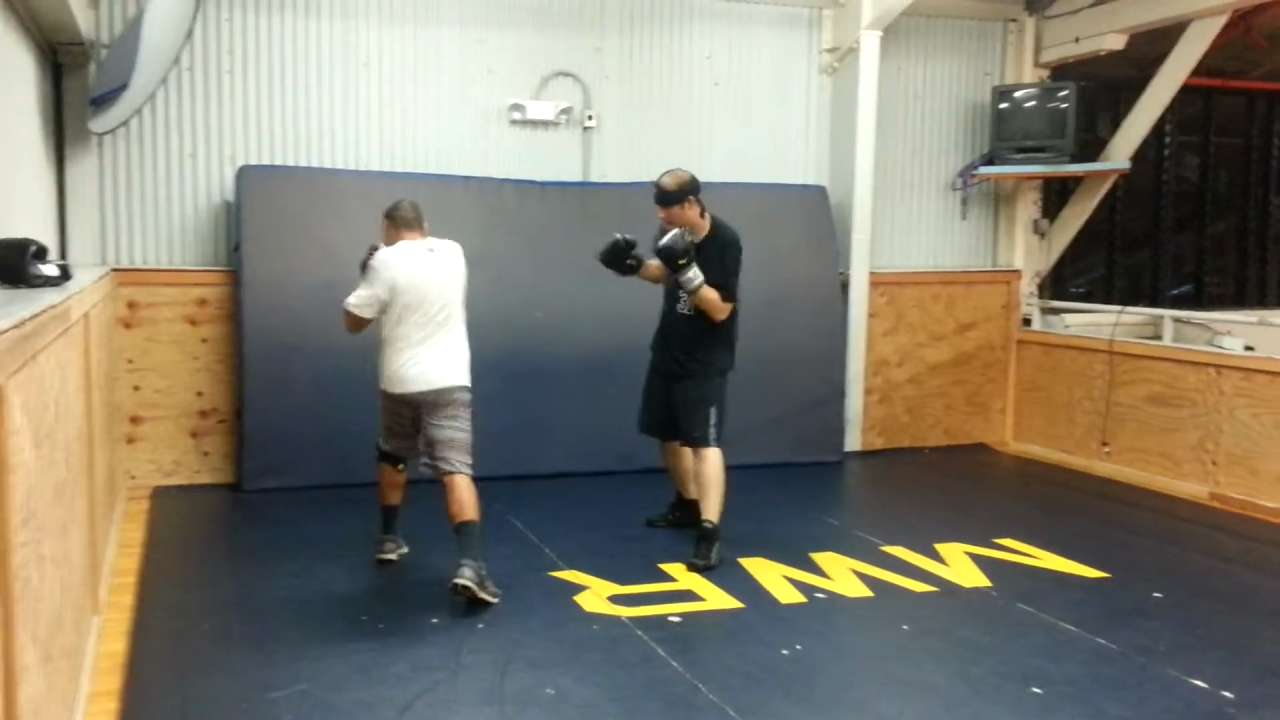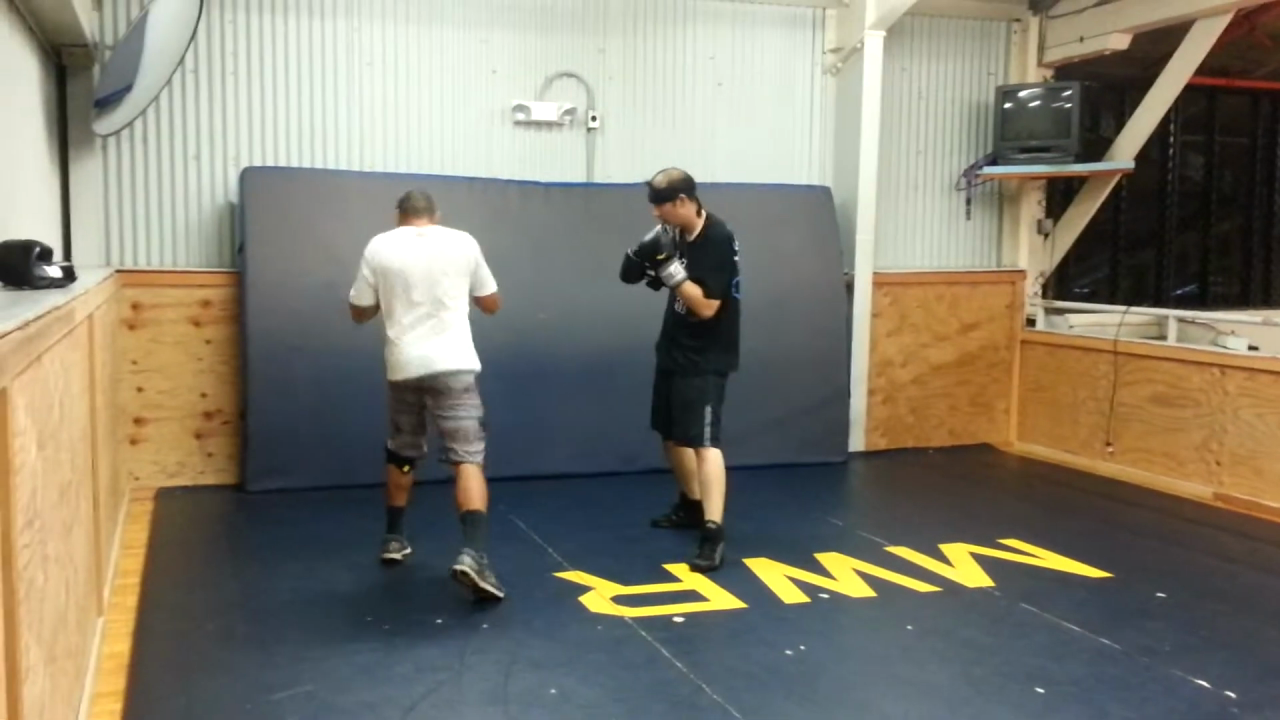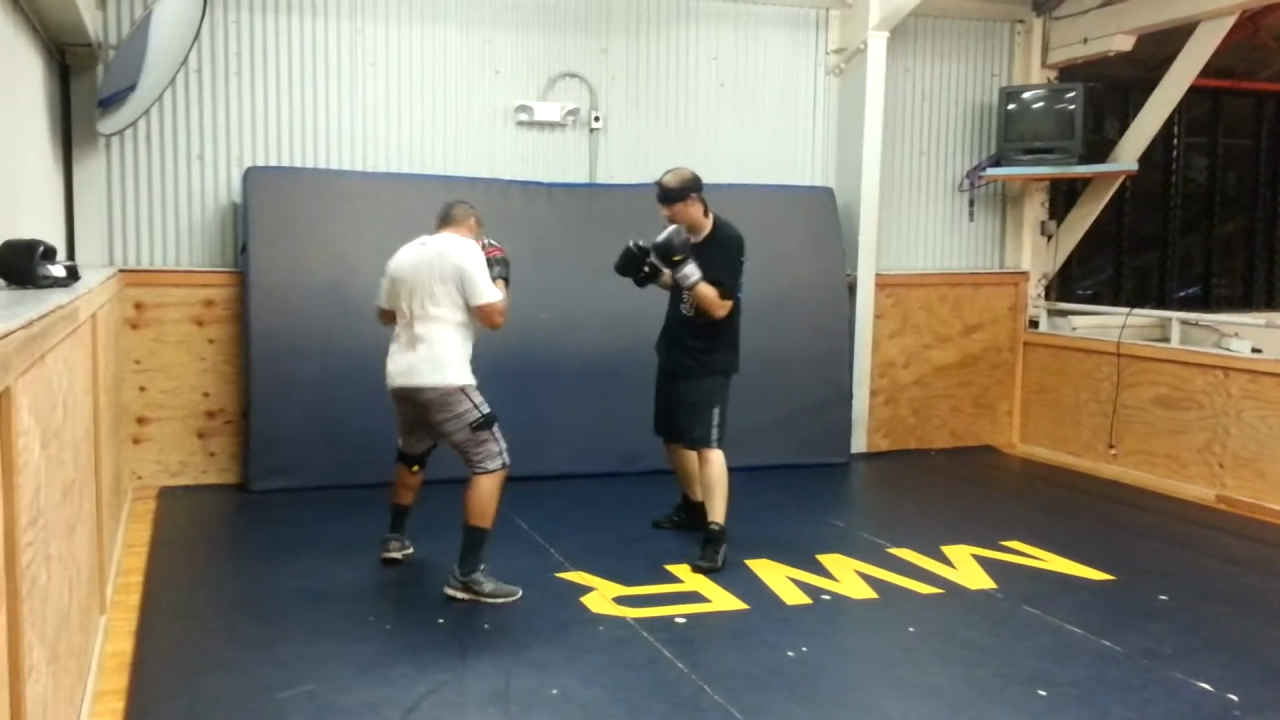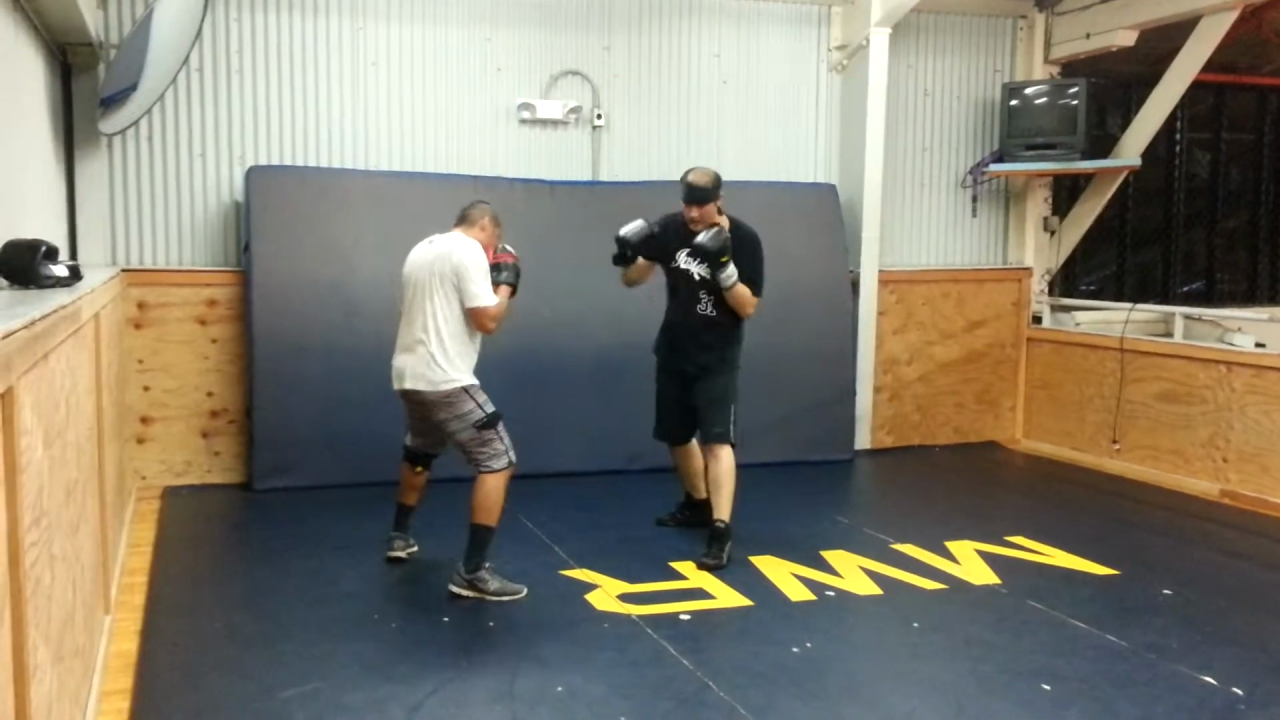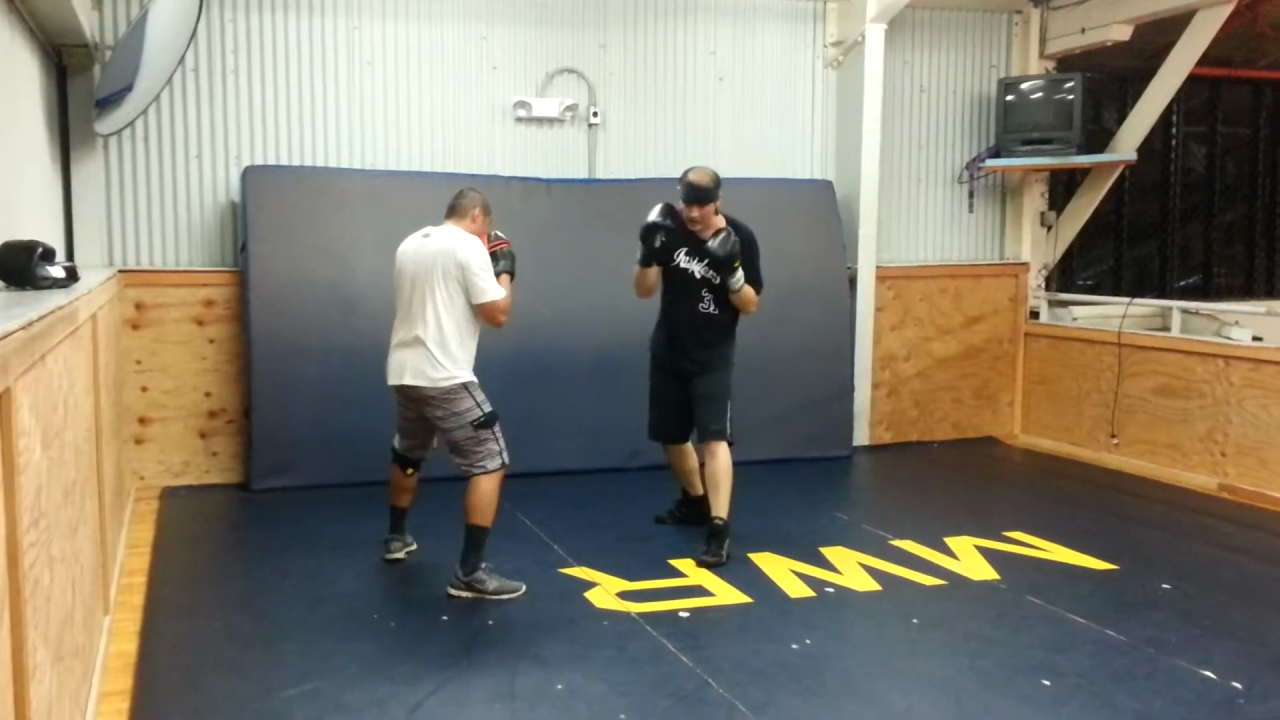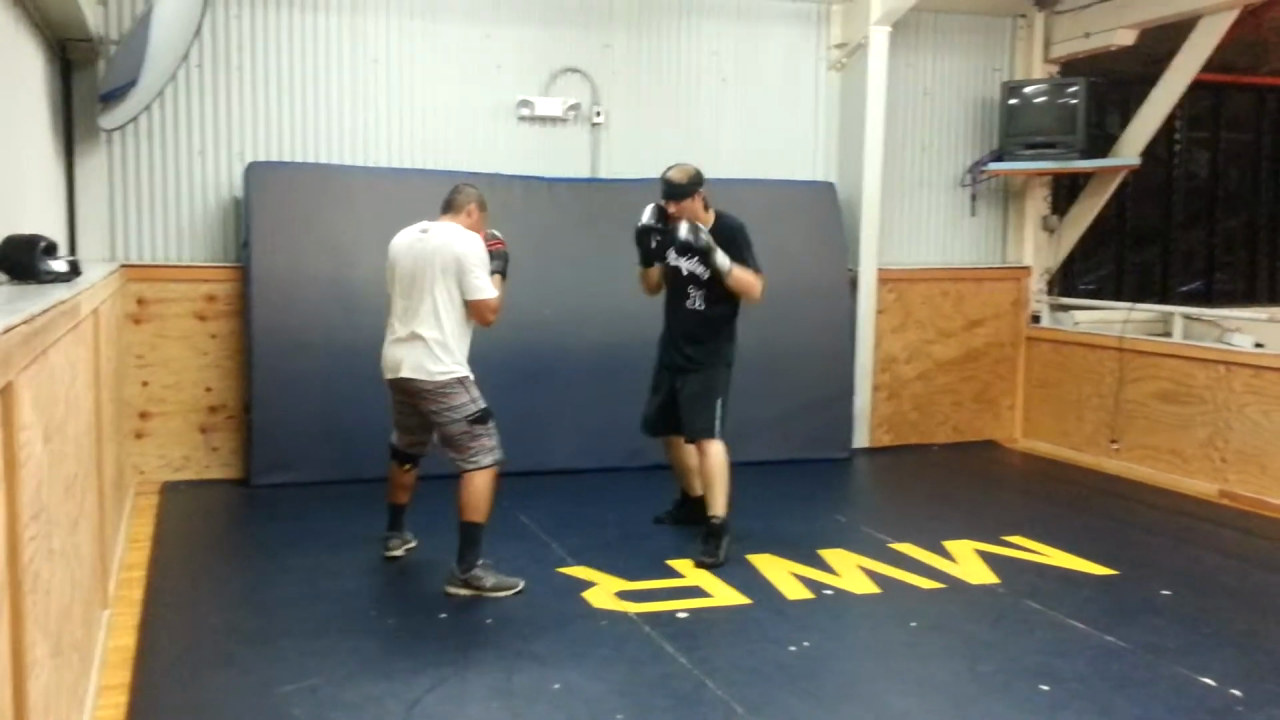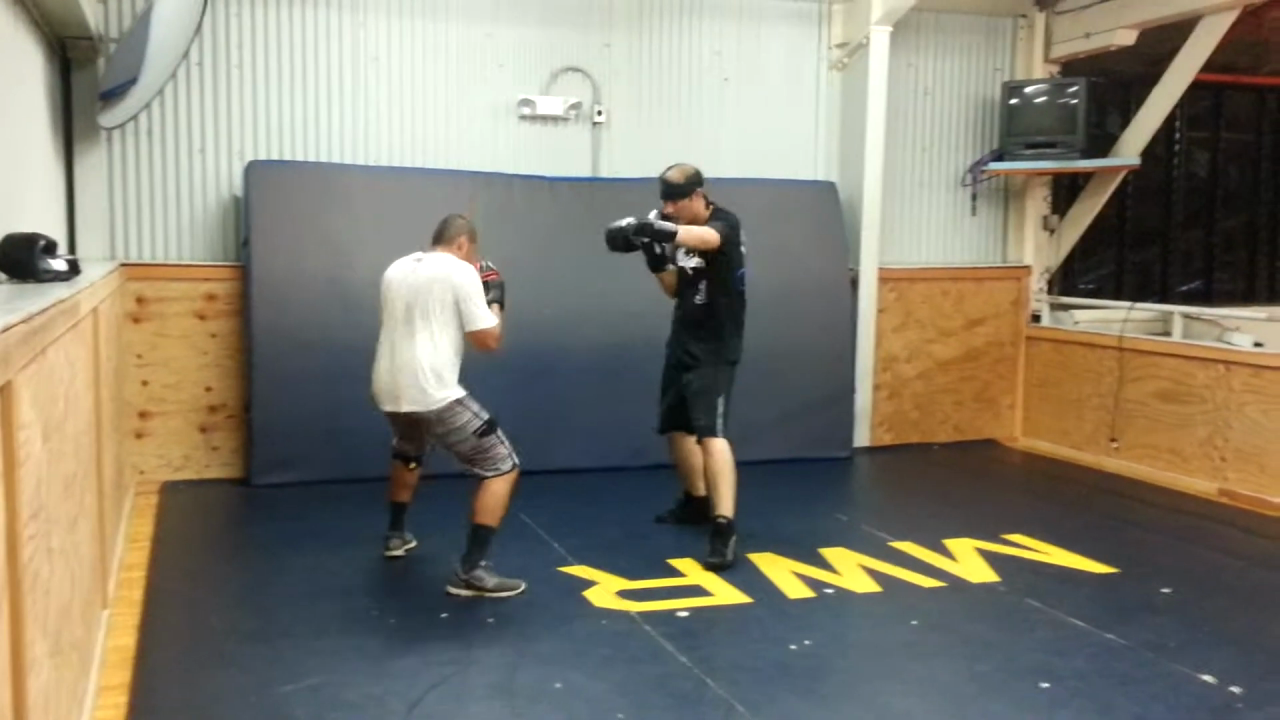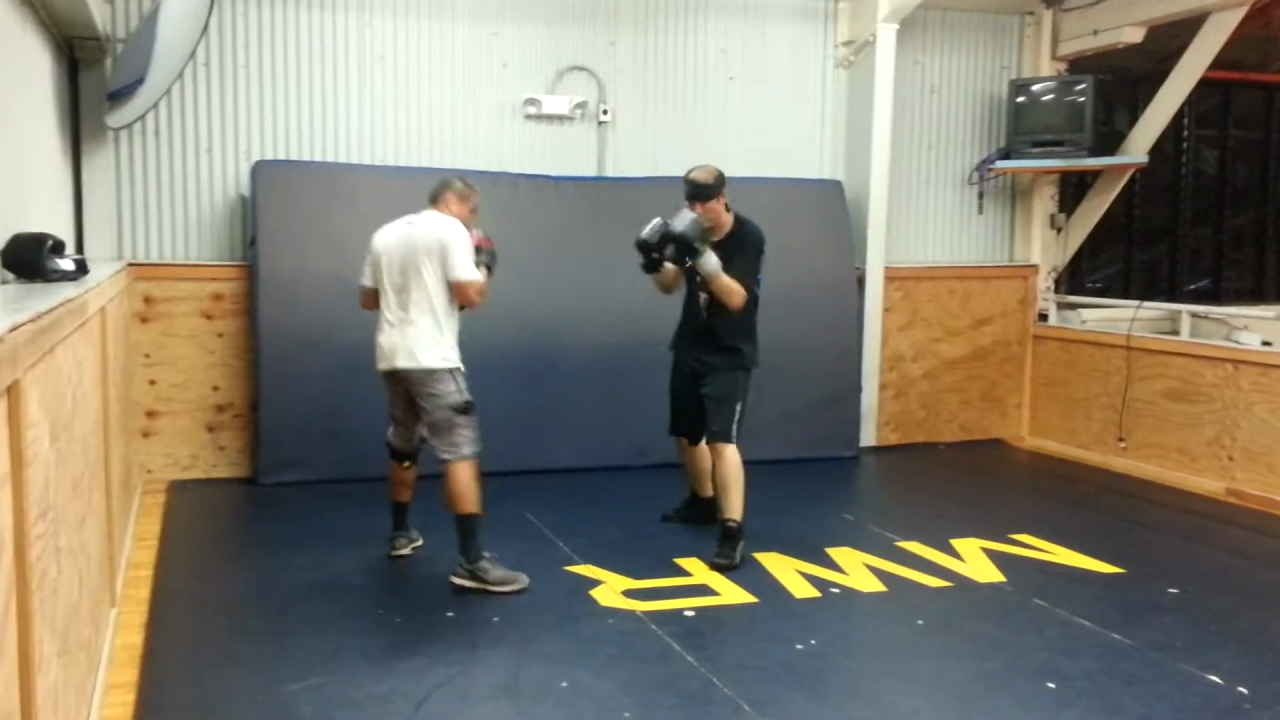
dt=0.2s
person 1, frame 1
left shoulder: (386, 260)
right shoulder: (452, 252)
left elbow: (354, 322)
left hip: (401, 382)
right hip: (451, 381)
left knee: (393, 455)
right knee: (456, 471)
left ankle: (389, 538)
right ankle: (471, 564)
person 1, frame 2
left shoulder: (379, 247)
right shoulder: (463, 242)
left elbow: (359, 313)
right elbow: (492, 304)
left hip: (405, 369)
right hip: (454, 367)
left knee: (401, 454)
right knee: (468, 460)
left ankle: (394, 539)
right ankle: (474, 555)
person 1, frame 3
left shoulder: (403, 255)
right shoulder: (467, 251)
left elbow: (386, 314)
right elbow: (495, 317)
right wrist: (499, 279)
left hip: (403, 378)
right hip: (444, 379)
left knee: (412, 454)
right knee: (491, 463)
left ankle: (395, 538)
right ankle: (467, 575)
person 1, frame 4
left shoulder: (421, 250)
right shoulder: (468, 251)
right elbow: (487, 321)
right wrist: (505, 285)
left hip: (409, 375)
right hip: (446, 381)
left knee: (419, 454)
right knee: (498, 463)
left ankle: (399, 537)
right ankle: (472, 572)
person 1, frame 5
left shoulder: (409, 245)
right shoulder: (468, 246)
right elbow: (497, 315)
right wrist: (505, 273)
left hip: (404, 373)
right hip: (445, 378)
left knee: (407, 456)
right knee: (489, 465)
left ankle: (396, 537)
right ankle: (470, 572)
person 1, frame 6
left shoulder: (401, 239)
right shoulder: (467, 243)
right elbow: (487, 314)
right wrist: (497, 271)
left hip: (398, 366)
right hip: (440, 372)
left knee: (405, 451)
right knee: (482, 462)
left ankle: (395, 534)
right ankle: (468, 569)
person 1, frame 7
left shoulder: (395, 271)
right shoulder: (461, 274)
right elbow: (488, 341)
right wrist: (495, 301)
left hip: (389, 391)
right hip: (433, 395)
left knee: (408, 452)
right knee: (502, 468)
left ankle: (396, 534)
right ankle: (471, 570)
person 1, frame 8
left shoulder: (386, 234)
right shoulder: (450, 230)
left elbow: (368, 298)
right elbow: (470, 295)
right wrist: (483, 265)
left hip: (391, 357)
right hip: (431, 360)
left knee: (403, 447)
right knee: (460, 453)
left ankle: (400, 533)
right ankle: (473, 561)
person 2, frame 1
left shoulder: (725, 241)
right shoulder: (671, 230)
left elbow: (720, 311)
left wrist: (688, 269)
right wrist: (628, 260)
left hip: (705, 360)
right hip: (667, 351)
left knee: (704, 442)
right knee: (667, 434)
left ankle: (709, 533)
right ankle: (688, 505)
person 2, frame 2
left shoulder: (718, 239)
right shoulder: (679, 232)
left elbow: (705, 306)
left wrist: (668, 264)
right wrist: (655, 272)
left hip: (706, 359)
right hip: (675, 351)
left knee: (704, 442)
right knee: (671, 434)
left ankle: (713, 533)
right ankle: (691, 505)
person 2, frame 3
left shoulder: (727, 239)
right shoulder: (682, 234)
left elbow: (718, 307)
left wrist: (681, 264)
right wrist: (650, 272)
left hip: (709, 361)
right hip: (675, 353)
left knee: (706, 443)
right knee: (674, 437)
left ankle: (716, 534)
right ankle: (693, 507)
person 2, frame 4
left shoulder: (744, 239)
right shoulder: (671, 227)
left elbow: (748, 307)
right elbow: (632, 279)
left wrist: (722, 264)
right wrist: (628, 254)
left hip: (716, 360)
right hip: (673, 353)
left knee: (717, 441)
right knee: (676, 437)
left ankle: (721, 532)
right ankle: (697, 504)
person 2, frame 5
left shoulder: (742, 237)
right shoulder: (669, 227)
left elbow: (750, 306)
right elbow: (643, 290)
left wrist: (730, 268)
right wrist: (649, 249)
left hip: (712, 357)
right hip: (668, 353)
left knee: (713, 438)
right knee: (670, 437)
left ankle: (719, 528)
right ankle: (695, 501)
person 2, frame 6
left shoulder: (730, 229)
right shoulder: (667, 227)
left elbow: (753, 290)
right elbow: (652, 288)
left wrist: (712, 253)
right wrist: (647, 252)
left hip: (710, 354)
right hip: (672, 349)
left knee: (706, 436)
right knee: (668, 430)
left ankle: (717, 528)
right ankle: (693, 501)
person 2, frame 7
left shoulder: (723, 223)
right shoulder: (673, 230)
left elbow: (706, 241)
left wrist: (655, 229)
right wrist: (655, 256)
left hip: (714, 349)
right hip: (681, 345)
left knee: (710, 434)
right knee: (676, 429)
left ankle: (724, 529)
right ankle: (696, 501)
person 2, frame 8
left shoulder: (748, 235)
left elbow: (735, 299)
right elbow: (669, 285)
left wrist: (702, 255)
right wrist: (653, 261)
left hip: (729, 357)
right hip: (689, 349)
left knee: (723, 440)
right knee: (685, 434)
left ankle: (733, 530)
right ankle: (704, 501)
